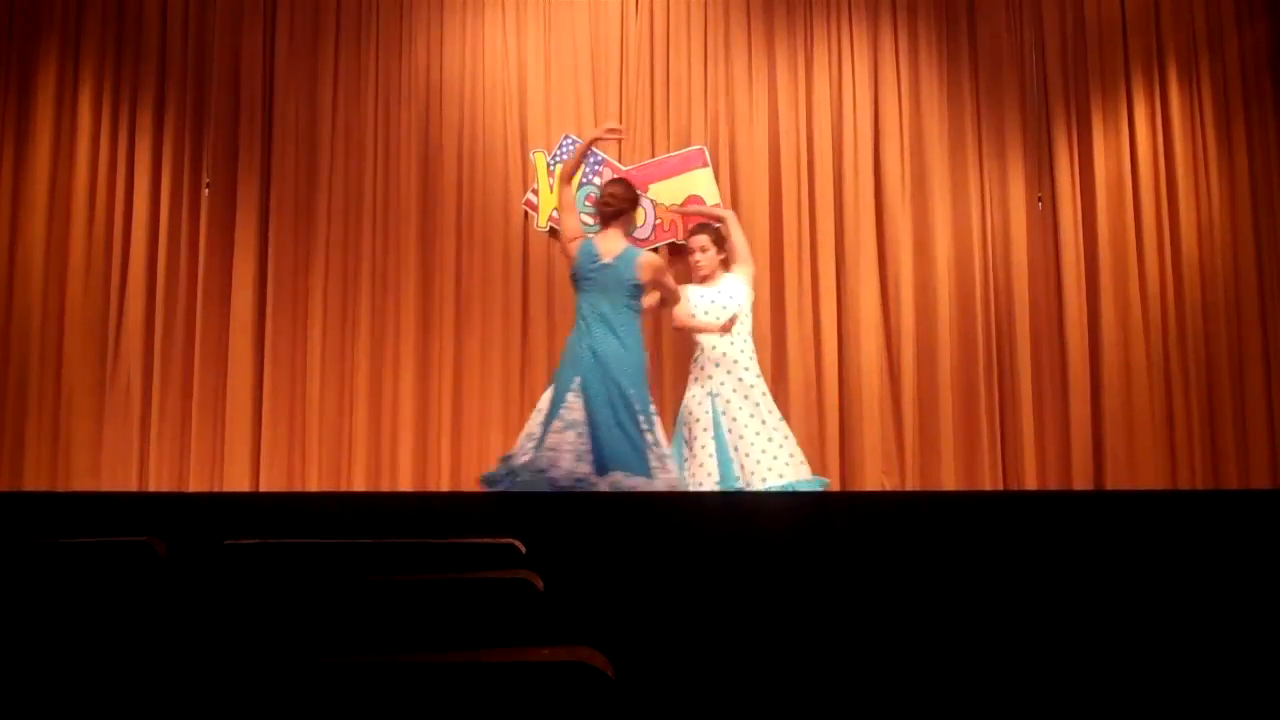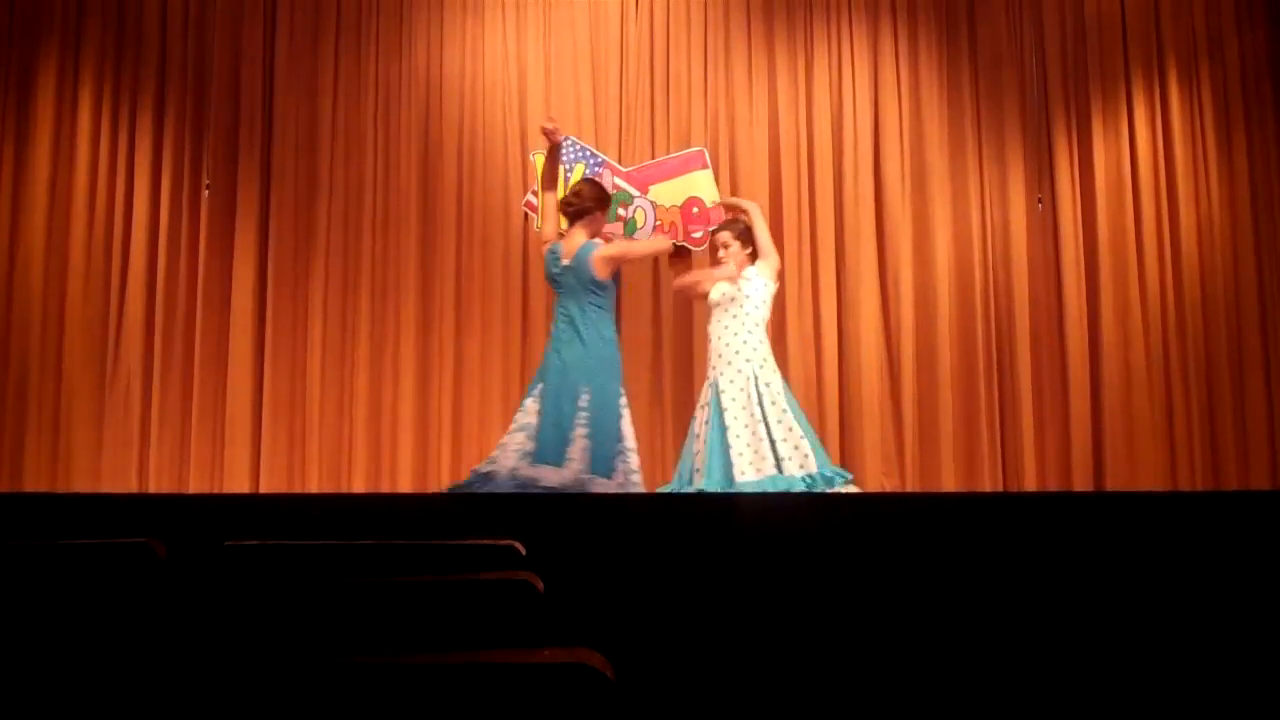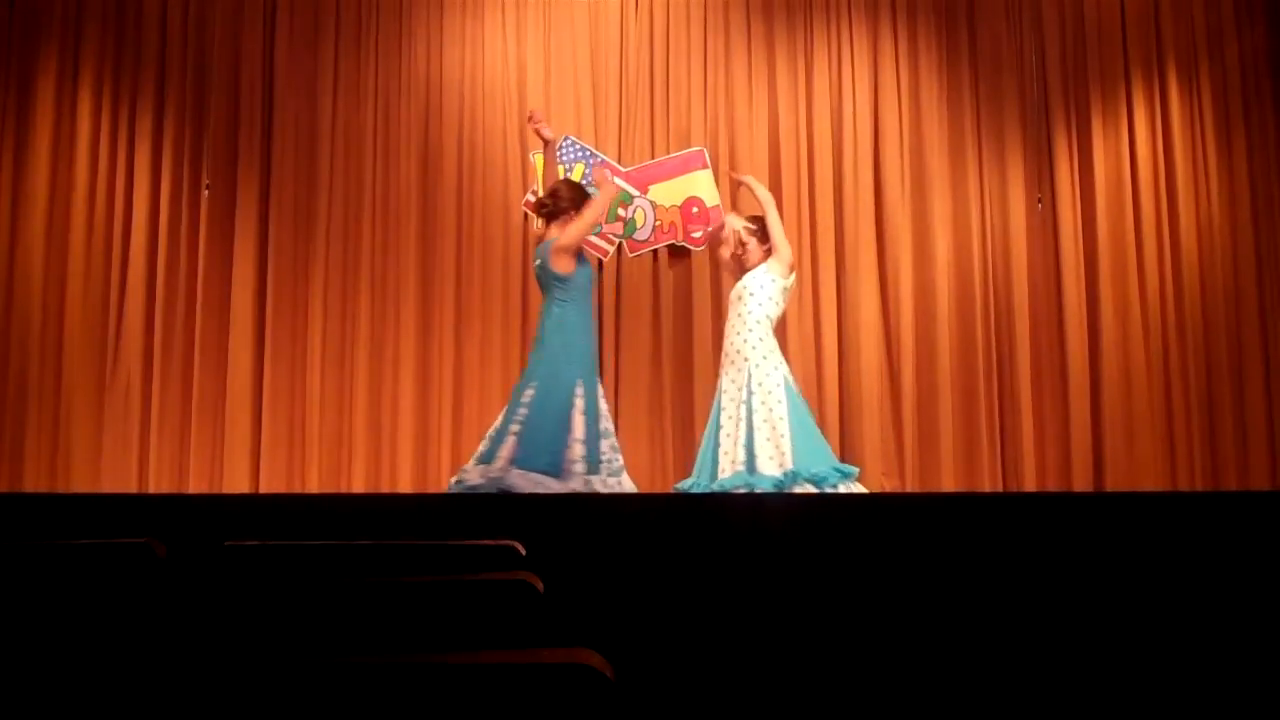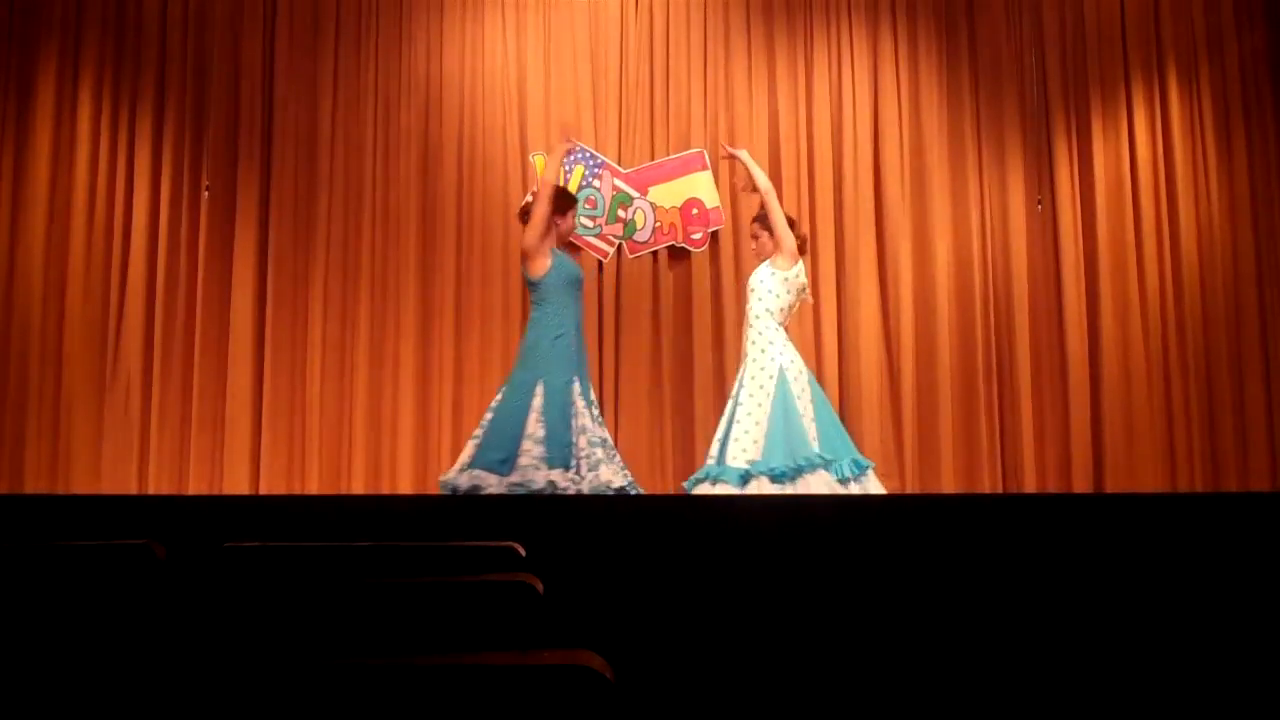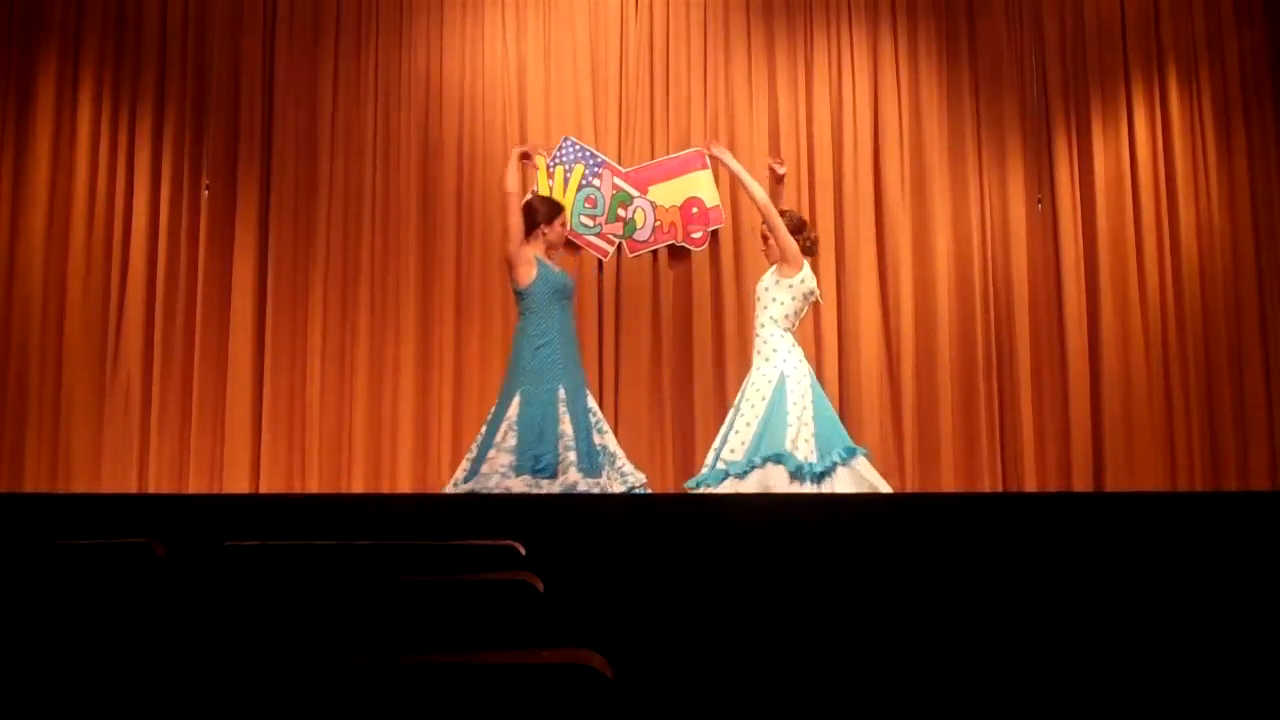
dt=0.2s
person 1, frame 1
left shoulder: (578, 247)
right shoulder: (648, 262)
left elbow: (565, 185)
right elbow: (674, 297)
left wrist: (587, 143)
left hip: (584, 359)
right hip: (625, 365)
left knee: (565, 453)
right knee: (628, 446)
person 1, frame 2
left shoulder: (550, 248)
right shoulder: (604, 253)
left elbow: (548, 189)
right elbow: (663, 244)
left wrist: (553, 149)
right wrist: (628, 247)
left hip: (559, 360)
right hip: (596, 363)
left knee: (547, 438)
right knee: (594, 445)
person 1, frame 3
left shoulder: (546, 244)
right shoulder: (563, 246)
left elbow: (551, 193)
right elbow: (604, 201)
left wrist: (549, 145)
right wrist: (605, 182)
left hip: (550, 357)
right hip: (567, 358)
left knee: (540, 438)
right knee: (564, 440)
person 1, frame 4
left shoulder: (551, 253)
right shoulder: (534, 250)
left elbow: (552, 196)
right elbow: (545, 190)
left wrist: (559, 152)
right wrist: (559, 153)
left hip: (563, 362)
right hip: (546, 361)
left knee: (561, 439)
right knee: (540, 437)
person 1, frame 5
left shoulder: (547, 265)
right shoulder: (522, 259)
right elbow: (512, 196)
right wrist: (516, 158)
left hip: (561, 374)
right hip: (535, 371)
left knee: (573, 455)
right knee: (530, 458)
person 2, frame 1
left shoulder: (740, 278)
right shoulder: (686, 293)
left elbow: (729, 216)
right elbow: (677, 319)
left wrist: (699, 213)
right wrist: (714, 326)
left hip: (747, 383)
right hip: (705, 387)
left knee: (766, 461)
right knee: (711, 470)
person 2, frame 2
left shoulder: (765, 271)
right shoulder: (716, 286)
left elbow: (753, 209)
right elbow: (681, 284)
left wrist: (737, 206)
right wrist: (716, 275)
left hip: (755, 373)
right hip: (720, 378)
left knee: (773, 455)
right knee: (721, 461)
person 2, frame 3
left shoulder: (781, 267)
right shoulder: (744, 278)
left elbow: (768, 202)
right elbow: (718, 245)
left wrist: (747, 181)
right wrist: (725, 225)
left hip: (762, 367)
right hip: (735, 373)
left knee: (769, 449)
right knee: (736, 455)
person 2, frame 4
left shoulder: (788, 257)
right shoulder: (775, 267)
left elbow: (770, 196)
right elbow: (766, 219)
left wrist: (745, 158)
right wrist: (757, 186)
left hip: (772, 361)
right hip: (760, 364)
left knee: (768, 443)
right knee: (759, 441)
person 2, frame 5
left shoulder: (794, 264)
right shoulder: (791, 271)
left elbow: (767, 208)
right elbow: (777, 217)
left wrist: (730, 162)
right wrist: (777, 182)
left hip: (778, 367)
right hip: (774, 368)
left knee: (763, 449)
right knee: (765, 452)
